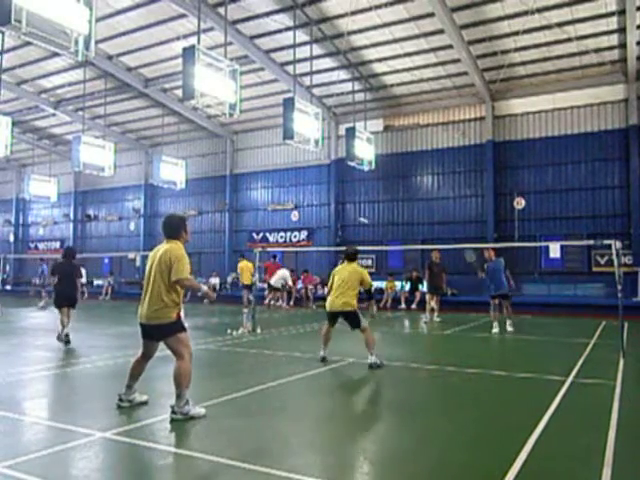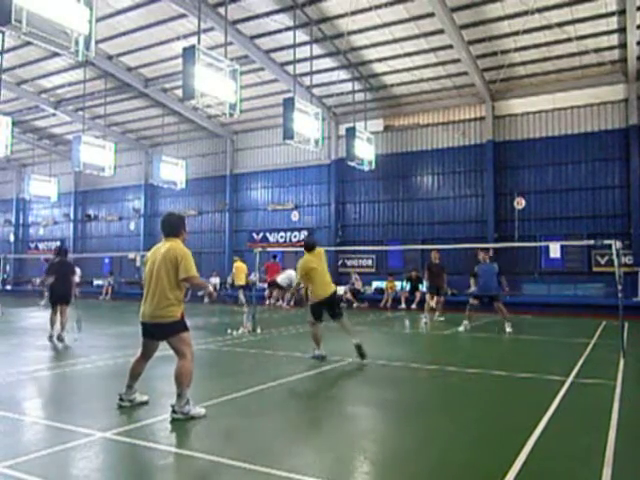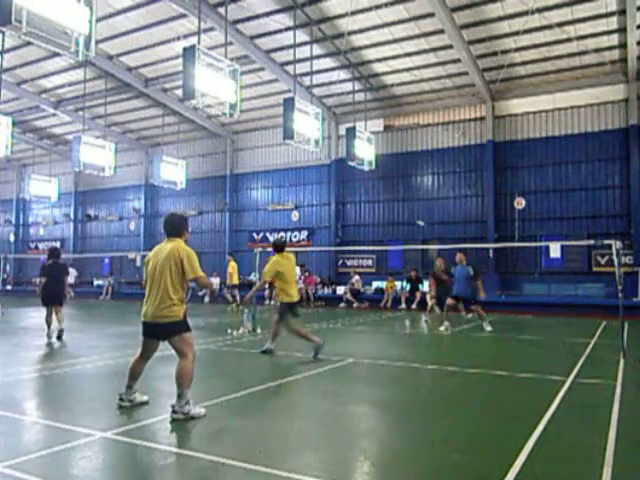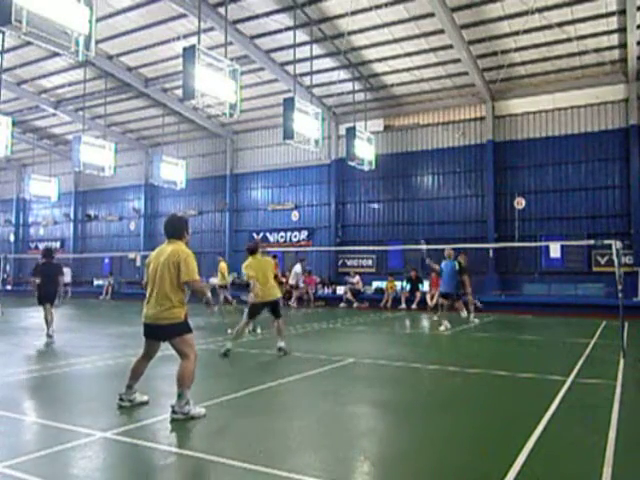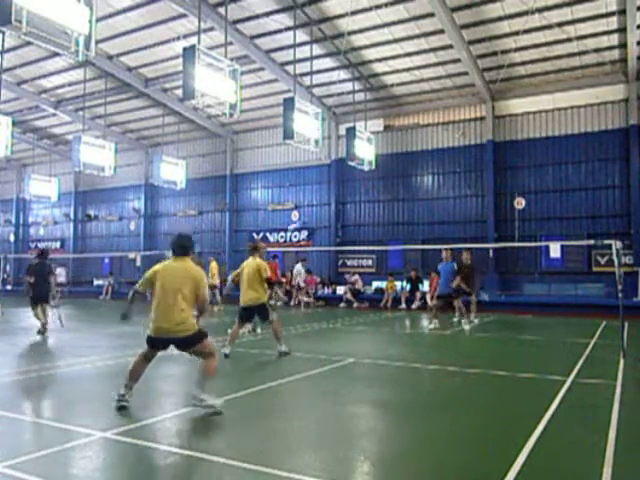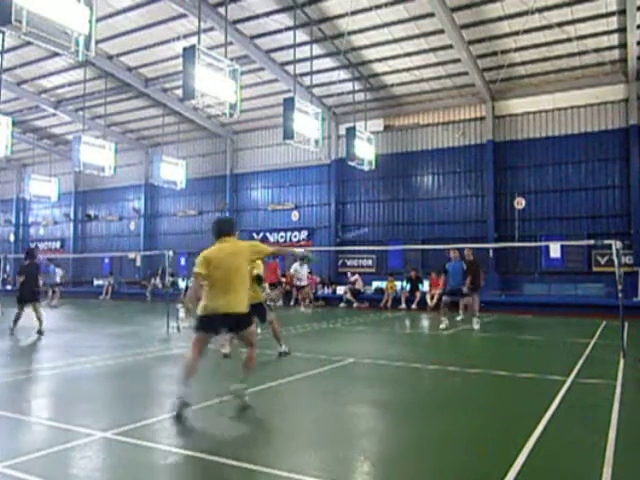
dt=0.3s
person 1, frame 1
left shoulder: (158, 250)
right shoulder: (177, 251)
right elbow: (183, 281)
right wrist: (203, 289)
left hip: (147, 313)
right hip: (166, 314)
left knee: (146, 355)
right knee: (184, 356)
left ankle: (127, 395)
right ankle: (181, 406)
person 1, frame 2
left shoulder: (153, 251)
right shoulder: (180, 251)
right elbow: (193, 280)
right wrist: (208, 288)
left hip: (148, 313)
right hip: (170, 314)
left knee: (145, 355)
right knee: (186, 355)
left ankle: (128, 395)
right ankle: (182, 406)
person 1, frame 3
left shoulder: (154, 251)
right shoulder: (184, 250)
right elbow: (201, 280)
right wrist: (211, 286)
left hip: (150, 314)
right hip: (172, 314)
left knee: (144, 354)
right knee: (187, 355)
left ankle: (127, 395)
right ankle: (182, 406)
person 1, frame 4
left shoulder: (156, 253)
right shoulder: (184, 253)
right elbow: (193, 284)
right wrist: (207, 294)
left hip: (150, 315)
right hip: (172, 316)
left knee: (147, 355)
right knee: (189, 356)
left ankle: (128, 394)
right ankle: (181, 406)
person 1, frame 5
left shoulder: (158, 269)
right shoulder: (196, 272)
left elbow: (137, 291)
right elbow: (203, 304)
left wrist: (127, 308)
right wrist: (198, 316)
left hip: (158, 328)
right hip: (184, 328)
left knee: (145, 357)
right knee: (211, 355)
left ankle: (124, 395)
right ankle: (200, 396)
person 1, frame 6
left shoulder: (206, 255)
right shoulder: (246, 247)
left elbow: (197, 282)
right elbow: (274, 251)
left wrist: (192, 300)
right wrist: (291, 251)
left hip: (209, 310)
right hip: (237, 309)
left knee: (196, 352)
right knee: (251, 346)
left ankle: (184, 397)
right ankle: (241, 386)
